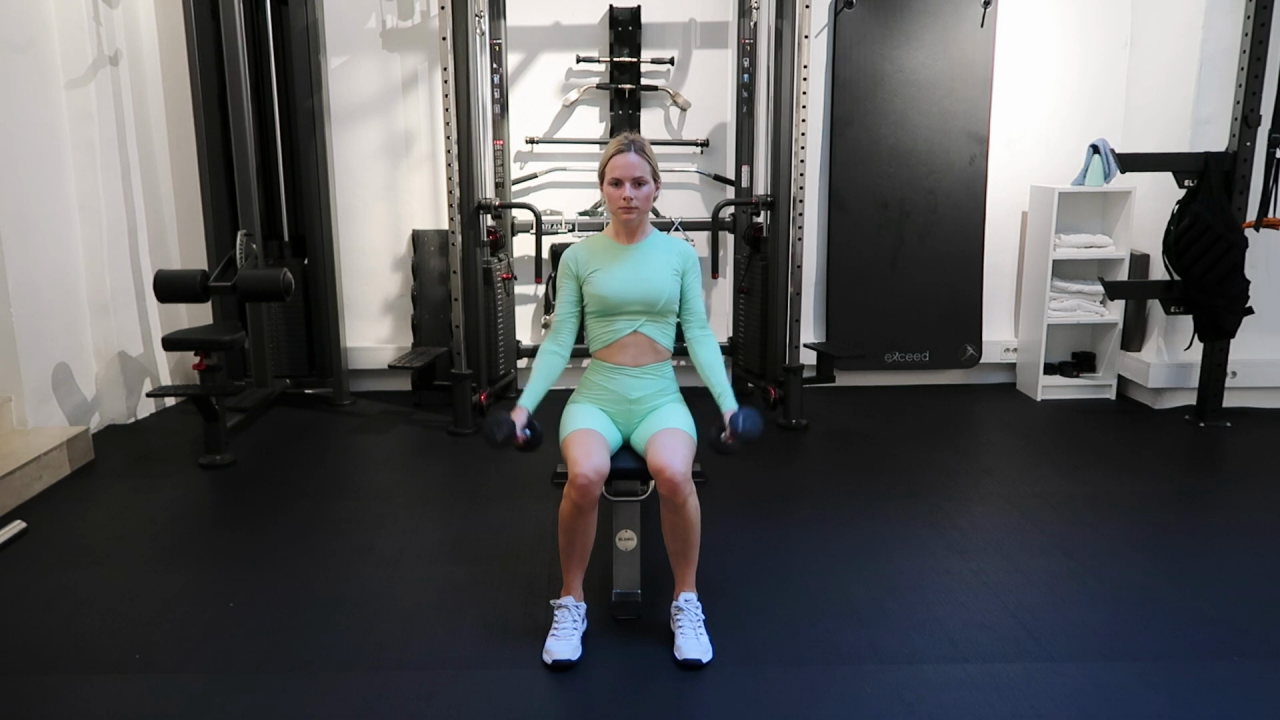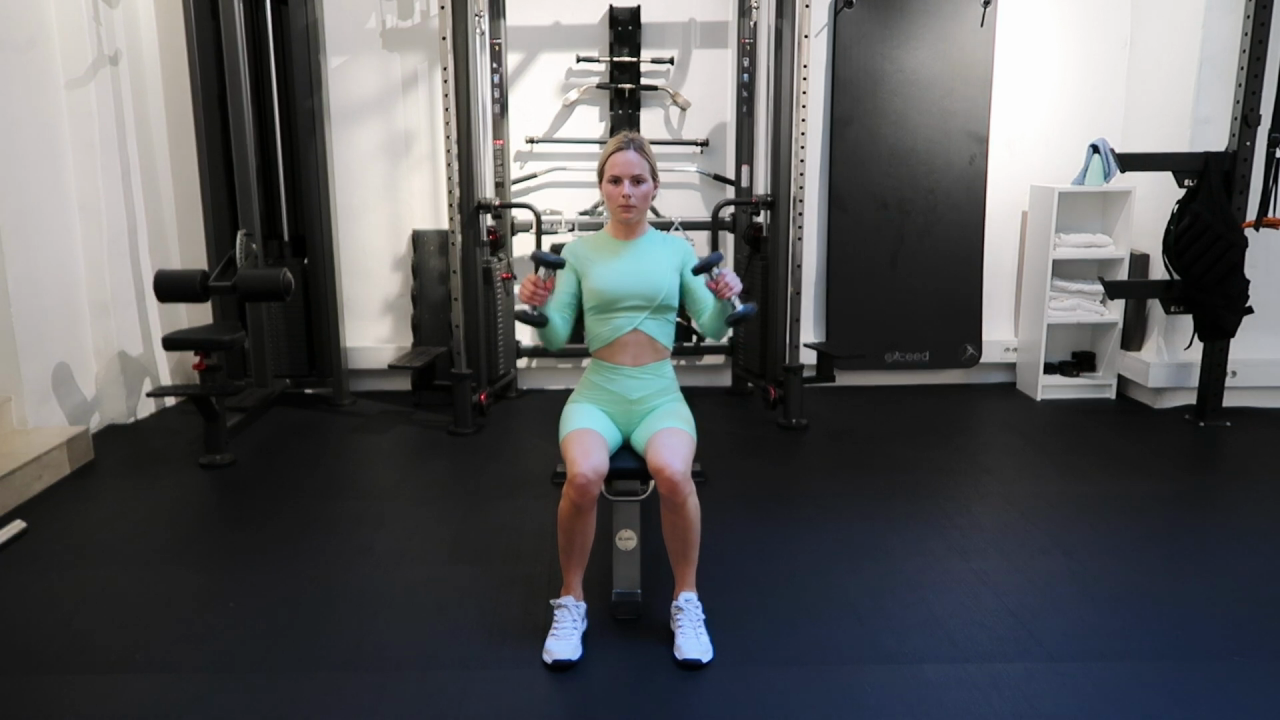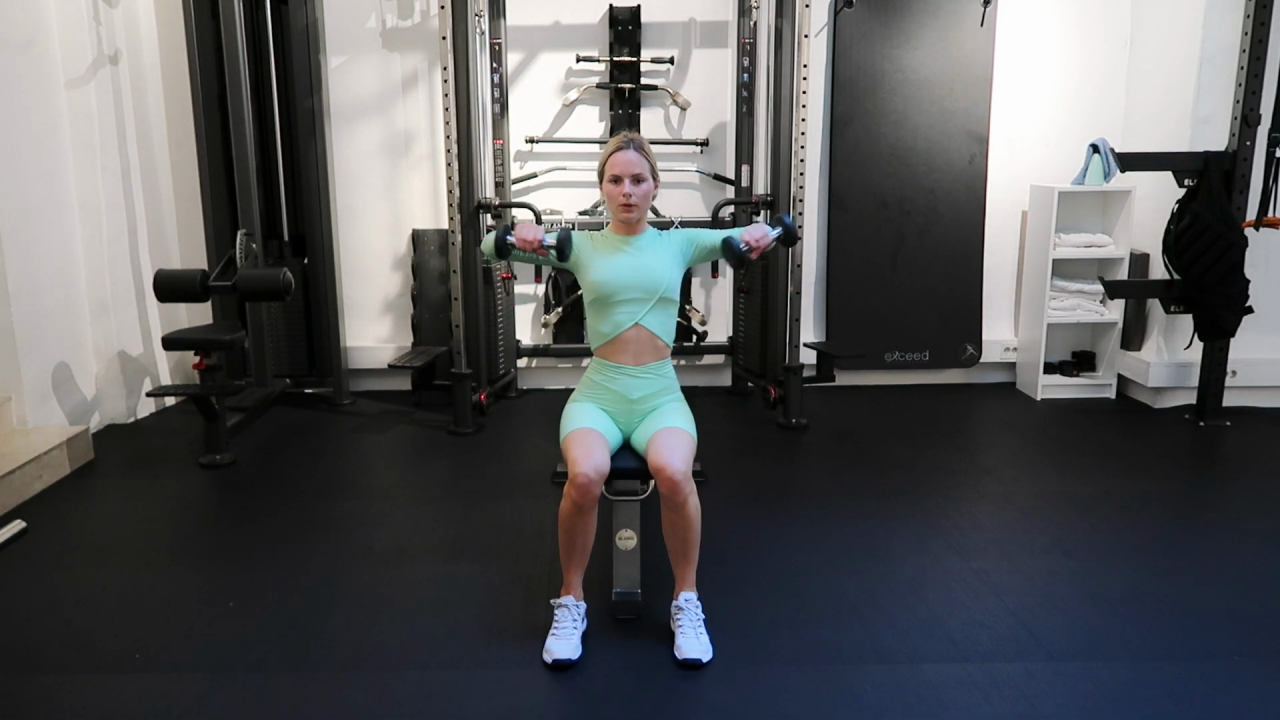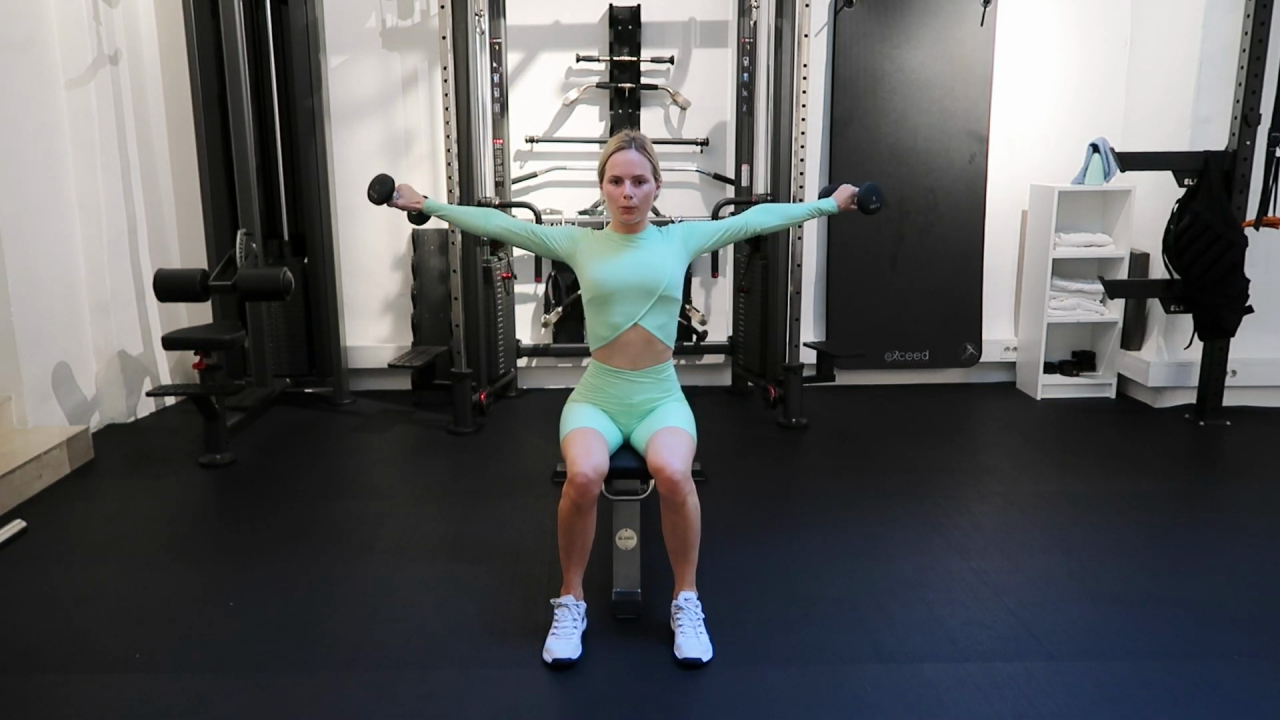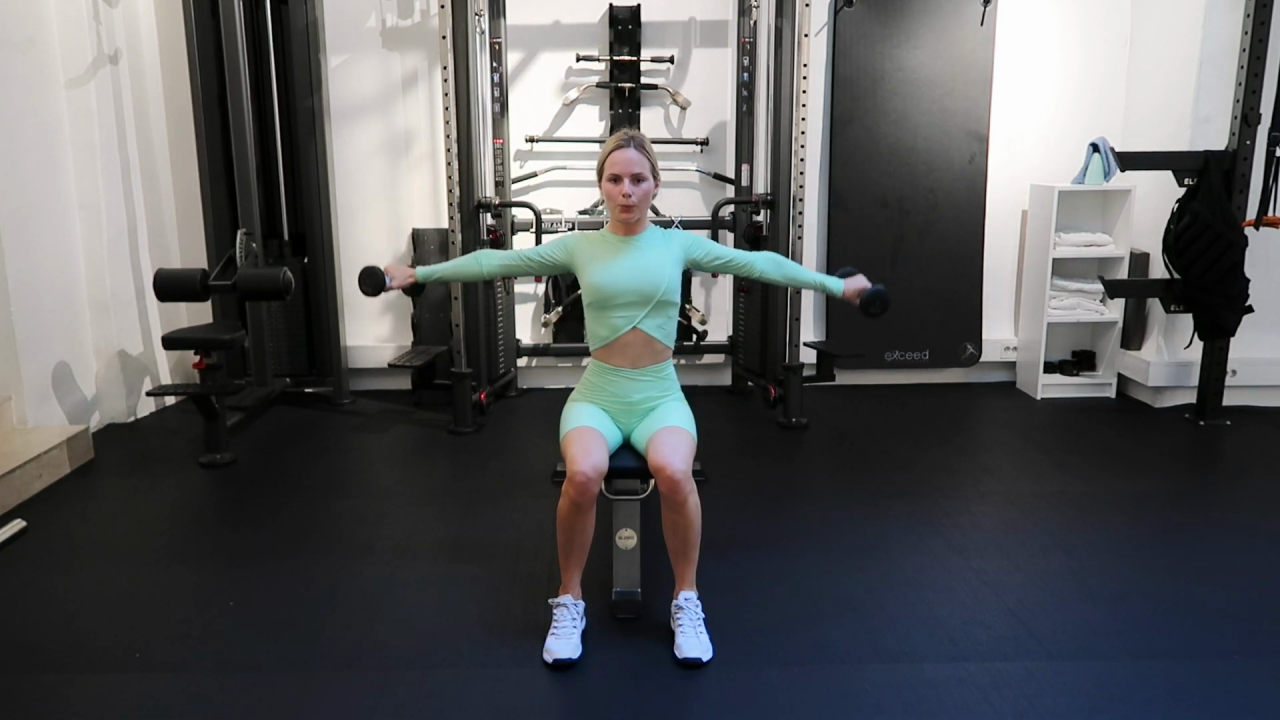
dt=0.7s
person 1, frame 1
left shoulder: (680, 253)
right shoulder: (578, 256)
left elbow: (698, 332)
right elbow: (561, 338)
left wrist: (727, 401)
right wrist: (525, 402)
left hip: (660, 394)
right hip: (597, 394)
left knee: (674, 476)
right knee: (585, 477)
left ankle: (686, 602)
right ankle: (570, 603)
person 1, frame 2
left shoulder: (678, 249)
right shoulder: (578, 252)
left elbow: (711, 329)
right elbow: (558, 337)
left wrist: (725, 301)
right wrist: (539, 308)
left hip: (659, 394)
right hip: (596, 394)
left knee: (673, 475)
right knee: (583, 477)
left ankle: (686, 602)
right ankle: (570, 604)
person 1, frame 3
left shoulder: (678, 243)
right shoulder: (582, 245)
left elbow: (742, 235)
right elbow: (499, 250)
left wrist: (759, 229)
right wrist: (518, 234)
left hip: (660, 392)
right hip: (597, 393)
left knee: (674, 474)
right knee: (586, 476)
left ankle: (686, 601)
right ankle: (570, 602)
person 1, frame 4
left shoulder: (682, 238)
right shoulder: (578, 243)
left elbow: (757, 219)
right elbow: (497, 223)
left wrist: (829, 205)
right wrist: (425, 204)
left hip: (662, 397)
right hip: (597, 396)
left knee: (673, 474)
right knee: (584, 476)
left ankle: (686, 601)
right ankle: (570, 602)
person 1, frame 5
left shoulder: (679, 244)
right shoulder: (579, 247)
left elbow: (757, 264)
right elbow: (498, 262)
left wrist: (835, 286)
right wrist: (418, 274)
left hip: (660, 395)
right hip: (596, 395)
left knee: (673, 473)
right knee: (582, 475)
left ankle: (685, 601)
right ankle: (568, 602)
